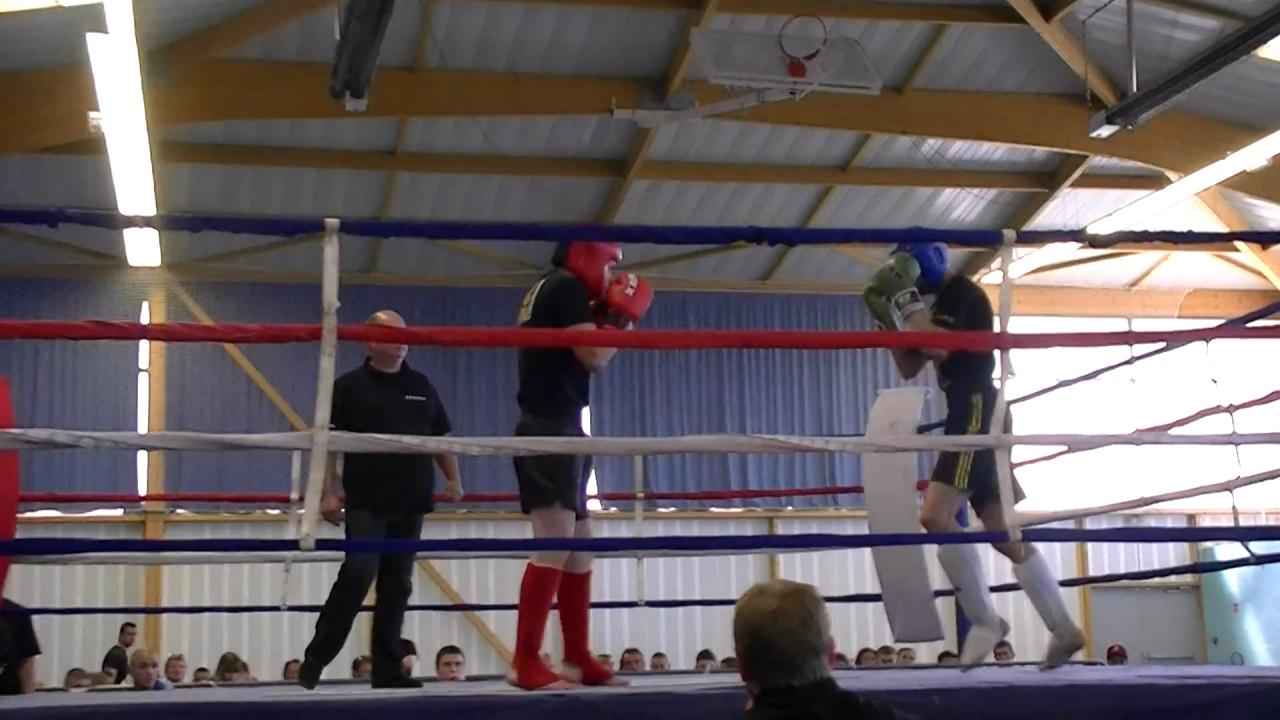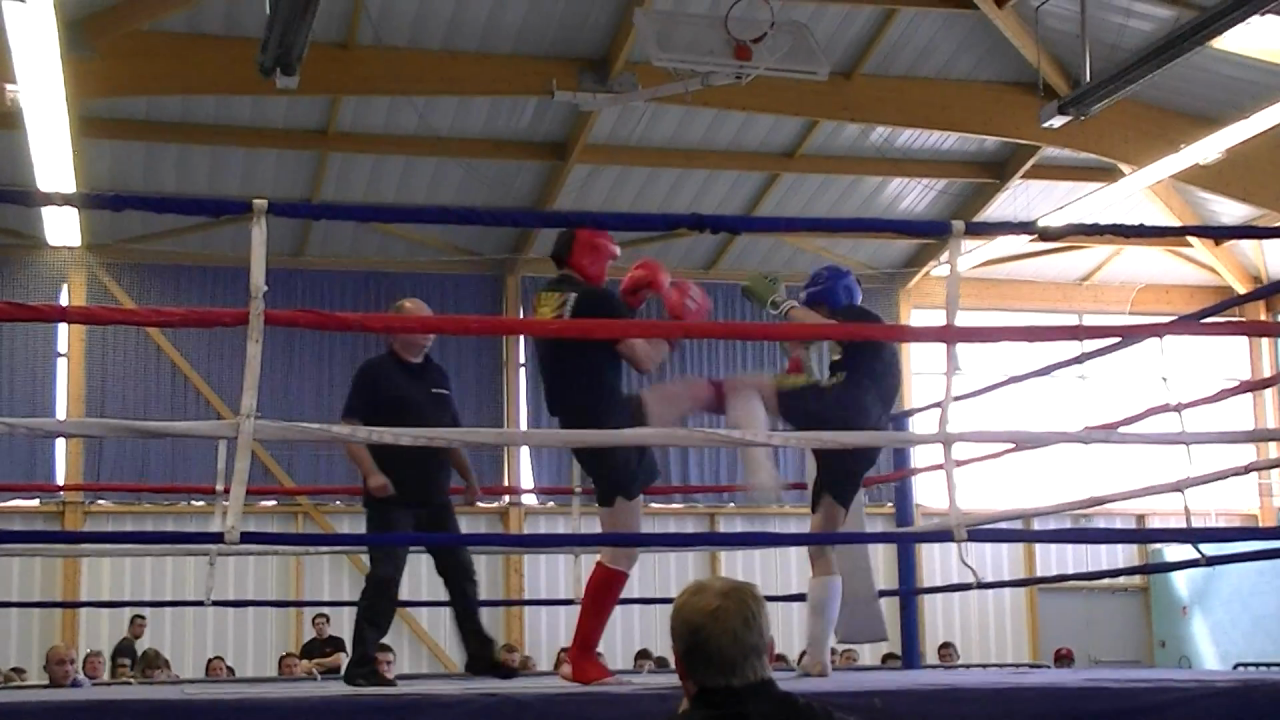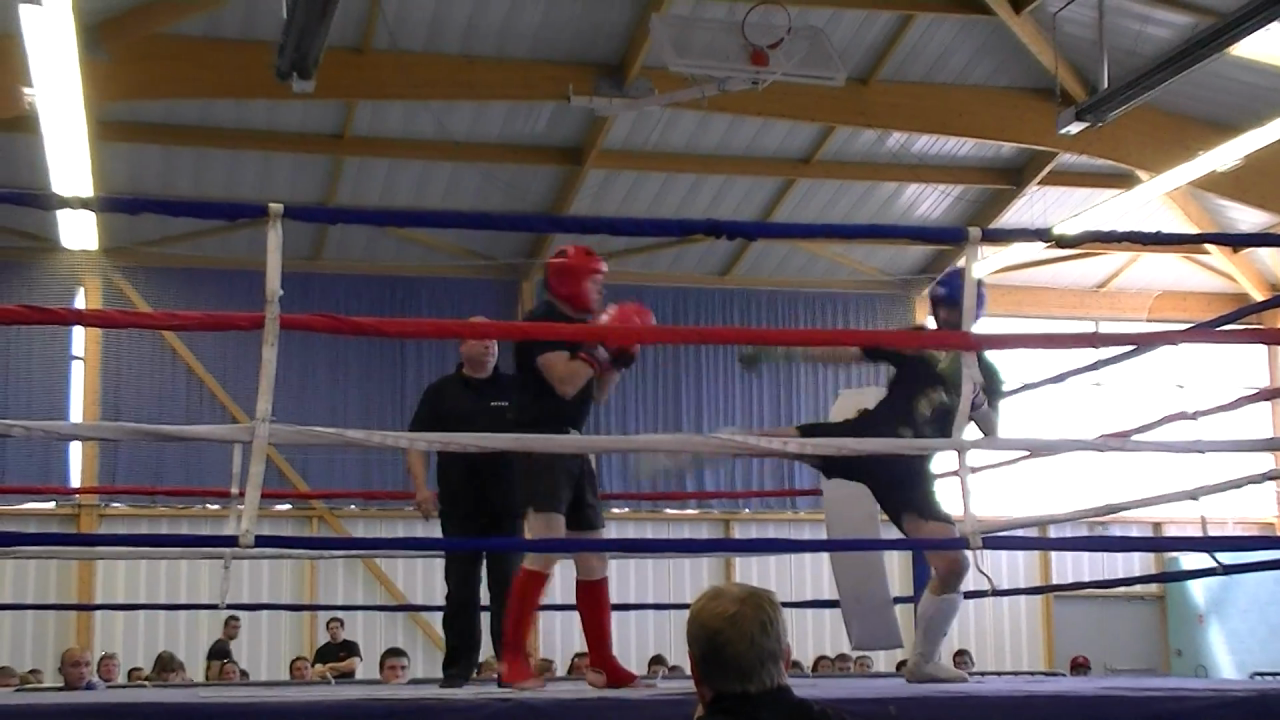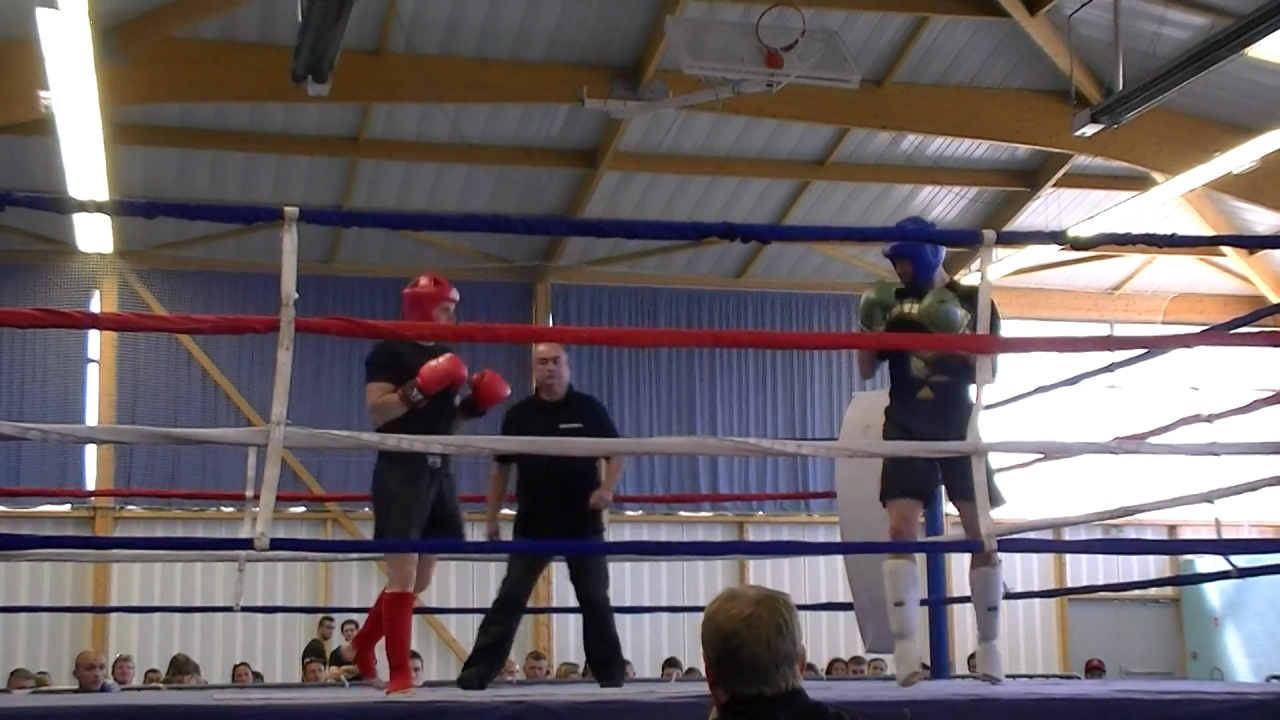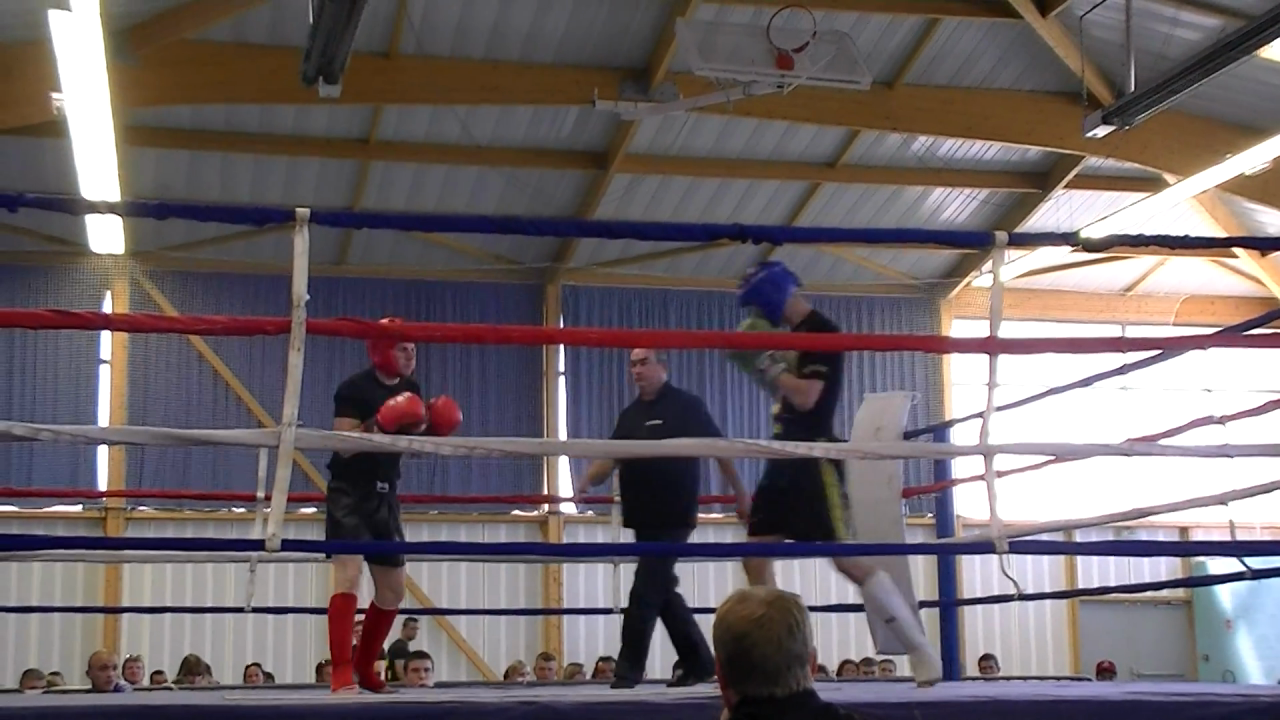
dt=0.7s
person 1, frame 1
left shoulder: (963, 293)
right shoulder: (943, 302)
left elbow: (939, 346)
right elbow: (908, 368)
left wrist: (903, 301)
right wrist: (887, 317)
left hip: (976, 417)
right hip: (972, 420)
left knee: (936, 517)
right knee: (1002, 532)
left ankle: (984, 621)
right ankle: (1065, 632)
person 1, frame 2
left shoulder: (863, 319)
right shoulder: (862, 349)
left elbow: (823, 329)
right elbow: (822, 386)
left wrist: (776, 300)
right wrist: (795, 348)
left hip: (843, 411)
right hip: (866, 431)
left knee: (739, 388)
right knee: (821, 542)
left ankle: (762, 470)
right ankle: (816, 656)
person 1, frame 3
left shoulder: (986, 373)
left elbow: (992, 432)
right elbow: (846, 353)
left wrist: (972, 394)
right wrist: (781, 352)
left hip: (908, 465)
right hip: (865, 436)
left knee: (952, 565)
right knee: (769, 439)
left ankle: (924, 660)
person 1, frame 4
left shoulder: (974, 300)
right shoulder: (895, 304)
right elbow: (866, 371)
left wrist: (955, 332)
right wrist: (867, 327)
left hip: (955, 425)
right hip: (906, 427)
left knee: (982, 532)
right knee: (902, 528)
left ankle: (988, 645)
right ankle: (906, 648)
person 1, frame 5
left shoulder: (823, 333)
right shoulder: (792, 335)
left elbow: (805, 396)
left wrist: (765, 357)
right wrist: (753, 363)
left hip: (814, 456)
right hip: (784, 457)
left knee: (848, 560)
right knee: (755, 561)
left ankle: (920, 648)
person 2, frame 1
left shoulder: (553, 295)
right shoulder: (564, 287)
right elbow: (593, 358)
left wrist: (604, 318)
right wrist: (624, 319)
left hip: (558, 430)
right hip: (548, 431)
left knee: (576, 550)
right knee: (553, 547)
left ankle: (577, 658)
right ankle: (528, 662)
person 2, frame 2
left shoulder: (548, 298)
right shoulder: (594, 300)
right elbow: (645, 360)
left wrist: (625, 297)
right wrist: (679, 321)
left hip: (610, 417)
right hip: (605, 426)
left knee: (690, 392)
right knee: (622, 548)
right ankle: (581, 658)
person 2, frame 3
left shoulder: (584, 326)
right shoulder: (540, 322)
left elbow: (598, 392)
right elbow: (567, 383)
left wrist: (623, 349)
right wrist: (602, 341)
left hip: (574, 449)
right hip: (542, 448)
left knee: (592, 561)
right knee: (543, 551)
left ankle: (602, 664)
right ankle: (514, 659)
person 2, frame 4
left shoulder: (445, 355)
right shoulder: (389, 351)
right elbow: (377, 412)
left wrist: (476, 405)
right wrist: (420, 388)
left hip: (438, 471)
right hip: (401, 471)
left knee: (419, 580)
right knee: (402, 575)
left ankle: (360, 648)
right ankle: (399, 674)
person 2, frame 5
left shoulder: (411, 388)
right shoulder: (355, 388)
left wrist: (440, 427)
right wrist: (382, 421)
left hip: (384, 497)
right hip: (350, 494)
left knee: (392, 590)
right knee: (349, 577)
left ankle: (364, 666)
right ankle: (341, 673)
person 3, frame 1
left shoulder: (421, 385)
right shoulder: (350, 385)
left elbow: (442, 437)
left wrist: (452, 477)
right wrist: (329, 491)
left hip: (411, 504)
right hip: (366, 502)
left knee: (396, 585)
right knee: (357, 575)
left ankle: (387, 667)
right ankle: (315, 659)
person 3, frame 2
left shoulder: (438, 376)
right shoulder: (375, 372)
right elbow: (350, 429)
left wrist: (469, 477)
right wrist: (371, 472)
left hip: (434, 496)
right hip: (393, 497)
left knee: (461, 571)
right knee: (385, 578)
left ankle: (481, 656)
right ankle: (362, 665)
person 3, frame 3
left shoulder: (515, 390)
right shoulder: (440, 392)
right wrist: (421, 485)
left hip: (506, 507)
right hip: (460, 509)
left knee: (506, 587)
right knee: (460, 587)
right ankle: (459, 665)
person 3, frame 4
left shoulder: (588, 408)
right shoulder: (518, 415)
left elbow: (615, 454)
right elbow: (502, 467)
left wrist: (606, 487)
right wrist: (492, 516)
left hip: (583, 522)
right hip: (532, 524)
left knee: (594, 597)
right knee: (511, 596)
left ankle: (610, 670)
right ankle: (479, 670)
person 3, frame 5
left shoulder: (686, 405)
right shoulder: (630, 414)
right elbow: (612, 459)
left wrist: (739, 493)
right wrist: (587, 480)
left hip: (674, 517)
right hip: (645, 519)
left knee: (645, 590)
right knee: (661, 592)
left ankle: (628, 669)
right ankle: (698, 662)
